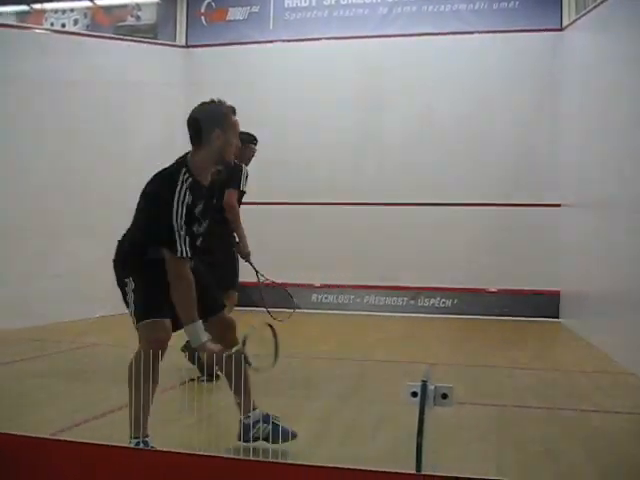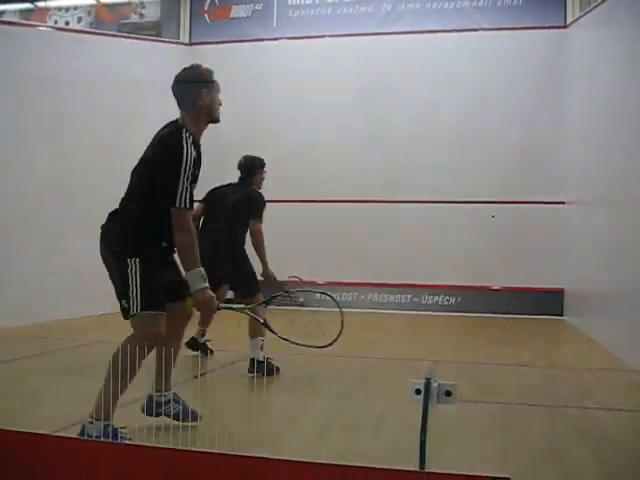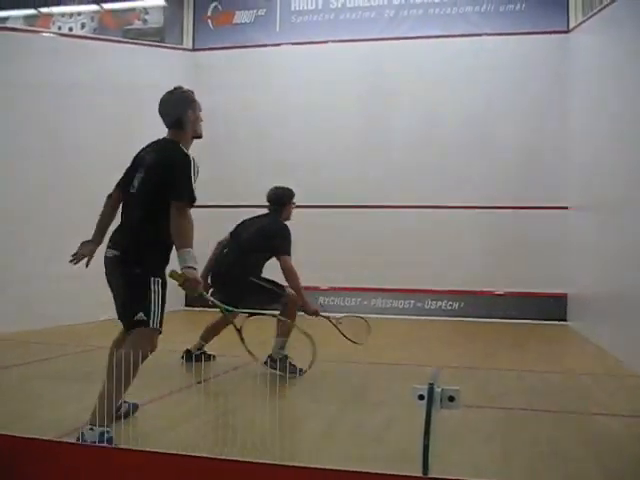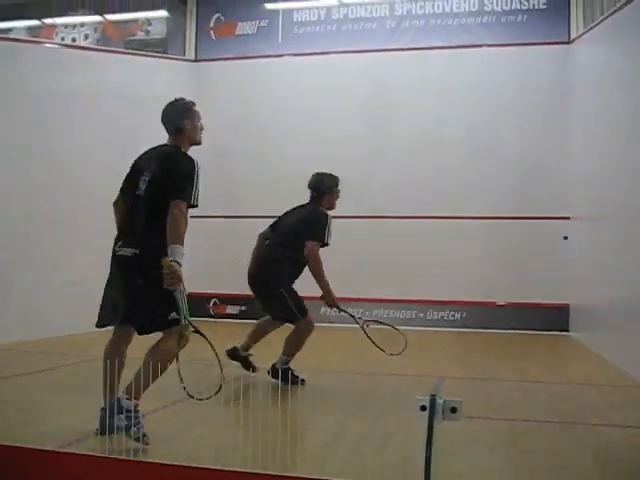
dt=0.2s
person 1, frame 1
left shoulder: (212, 173)
right shoulder: (174, 193)
right elbow: (177, 270)
right wrist: (197, 337)
left hip: (179, 262)
right hip: (141, 265)
left knee: (224, 333)
right knee: (156, 339)
left ankle: (252, 419)
right ankle: (138, 441)
person 1, frame 2
left shoulder: (175, 135)
right shoulder: (183, 148)
right elbow: (181, 219)
right wrist: (198, 281)
left hip: (145, 241)
right hip: (133, 245)
left knee: (179, 313)
right knee: (149, 331)
left ankle: (162, 396)
right ankle: (98, 423)
person 1, frame 3
left shoulder: (150, 152)
right shoulder: (182, 161)
left elbow: (114, 197)
right elbow: (180, 213)
left wrist: (95, 239)
right wrist: (189, 263)
left hip: (121, 254)
right hip: (144, 259)
left knee: (133, 330)
right knee: (143, 340)
left ankle: (113, 404)
right ankle: (95, 428)
person 1, frame 4
left shoulder: (146, 157)
right shoulder: (185, 164)
left elbow: (120, 203)
right elbow: (176, 211)
right wrist: (174, 256)
left hip: (124, 253)
right hip: (154, 260)
left knee: (122, 333)
right knee: (174, 334)
left ankle: (109, 411)
right ankle: (127, 400)
person 2, frame 1
right shoulder: (237, 170)
right elbow: (229, 203)
right wrist: (242, 241)
right hip: (219, 239)
left knee: (214, 294)
right knee: (228, 298)
person 2, frame 2
left shoulder: (219, 191)
right shoulder: (254, 196)
left elbow: (194, 216)
right elbow: (255, 230)
right wrist: (266, 268)
left hip: (205, 251)
right hip: (229, 253)
left knee: (220, 292)
right knee: (257, 302)
left ankle: (198, 339)
right ankle: (257, 357)
person 2, frame 3
left shoulder: (251, 222)
right shoulder: (280, 229)
left elbow: (221, 246)
right elbow: (286, 267)
left wrist: (205, 274)
right wrist: (304, 301)
left hip: (220, 276)
right hip: (240, 277)
left knee: (229, 315)
right knee: (290, 304)
left ankle: (195, 351)
right ankle: (278, 357)
person 2, frame 4
left shoulder: (295, 212)
right shoulder: (320, 217)
left elbow: (263, 238)
right elbow: (312, 255)
left wrist: (253, 268)
right wrist: (328, 293)
left hip: (262, 275)
right hip: (273, 280)
left knee: (276, 318)
right knee: (305, 324)
left ankle: (241, 350)
right ankle: (280, 368)
